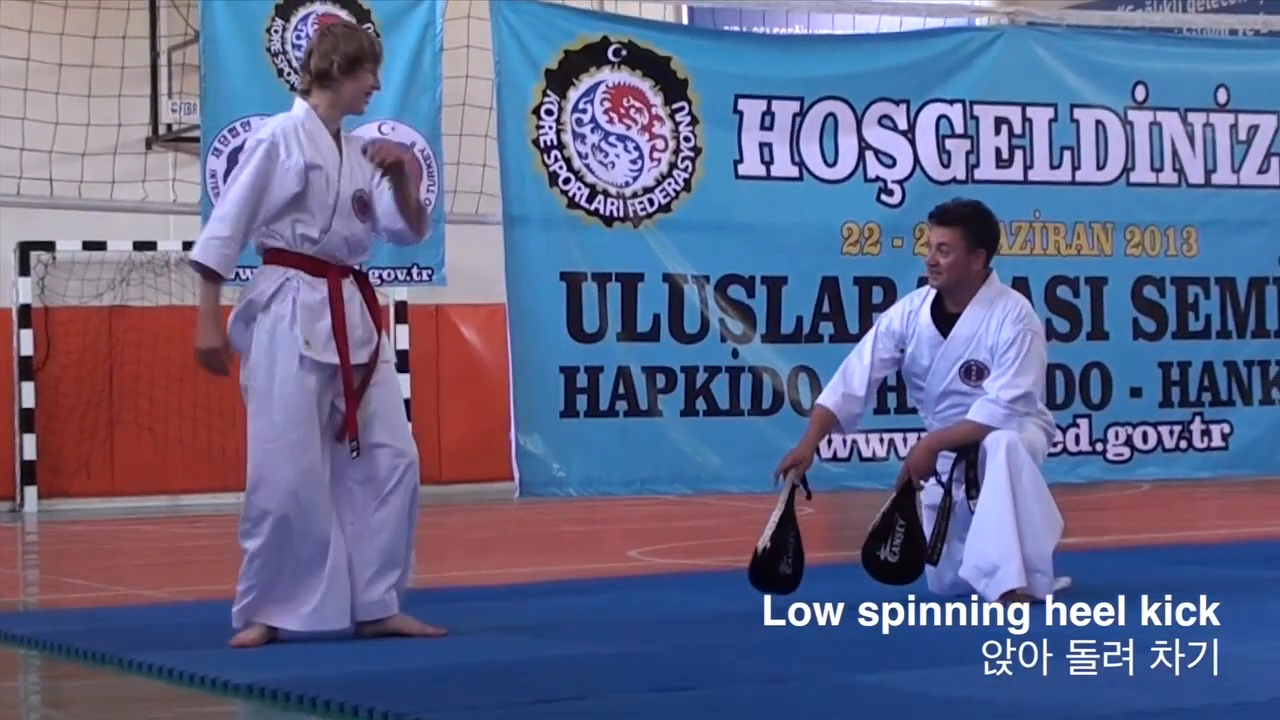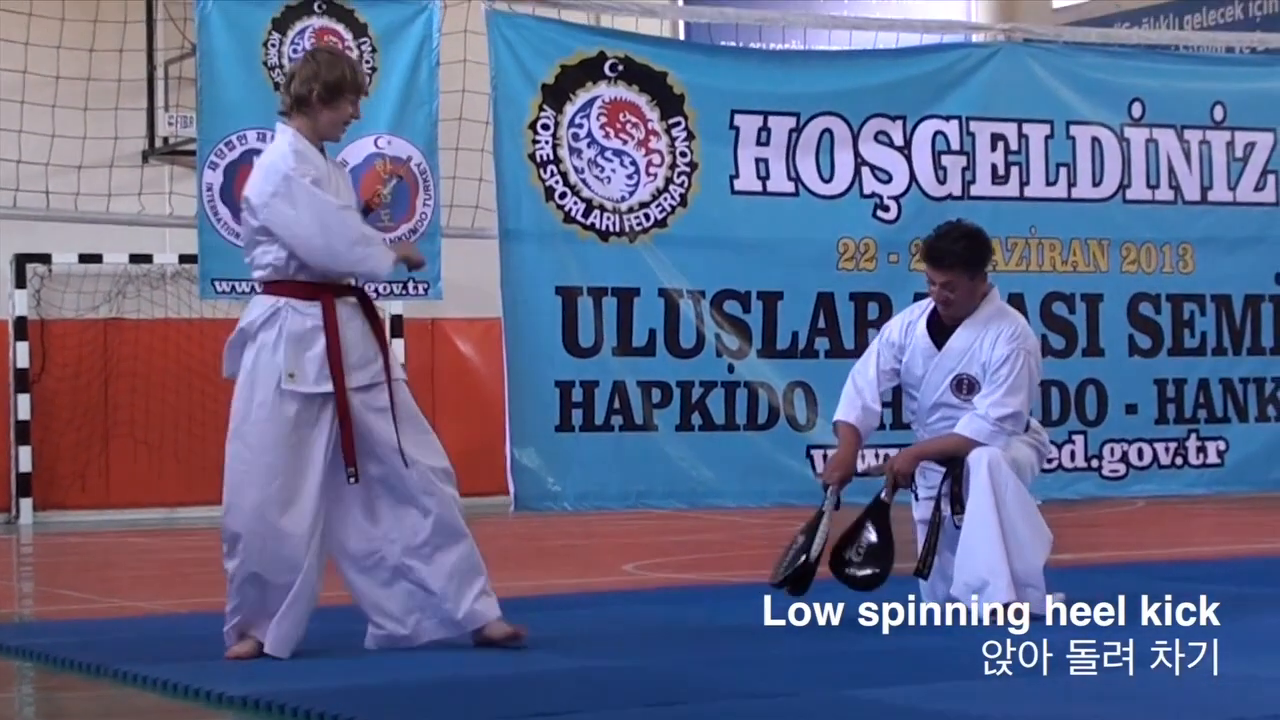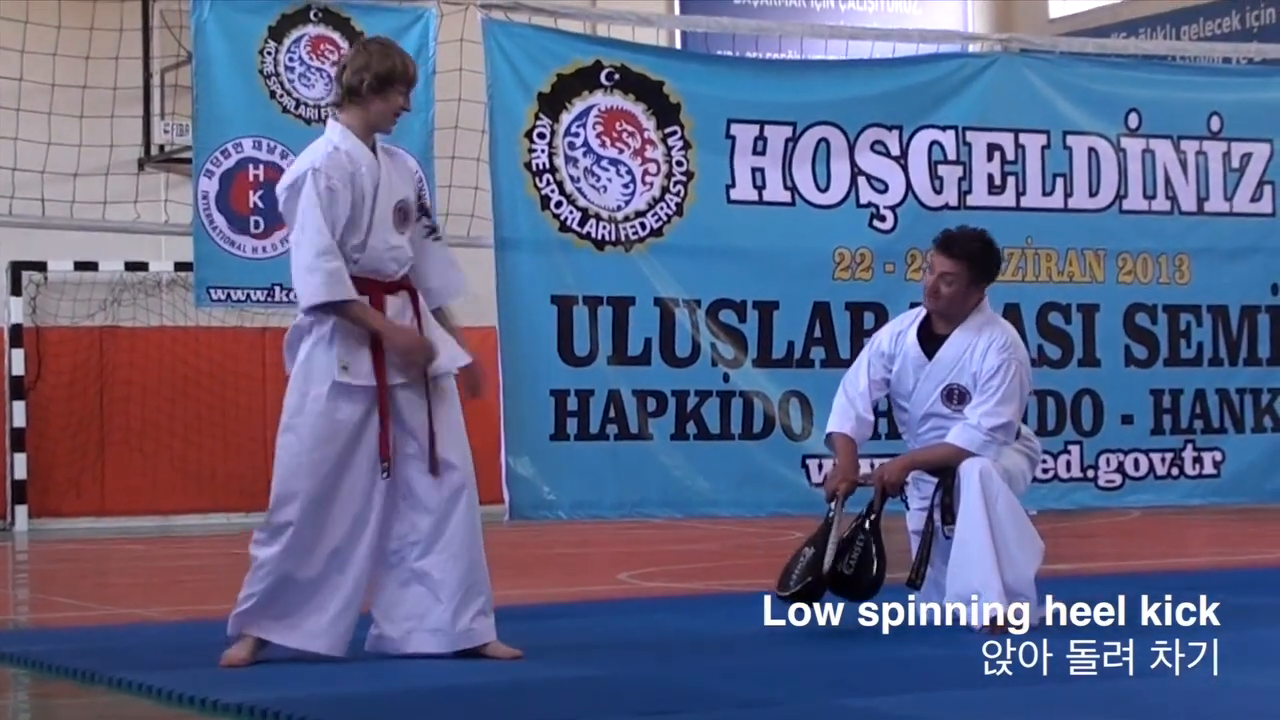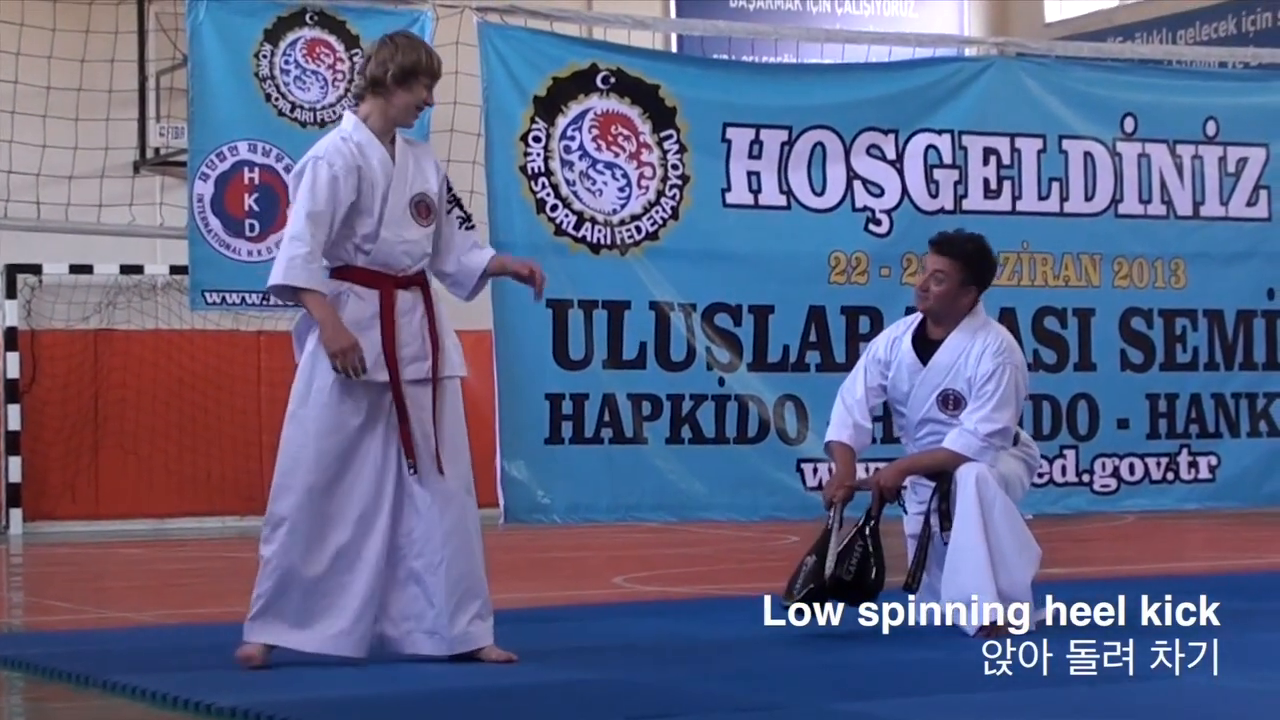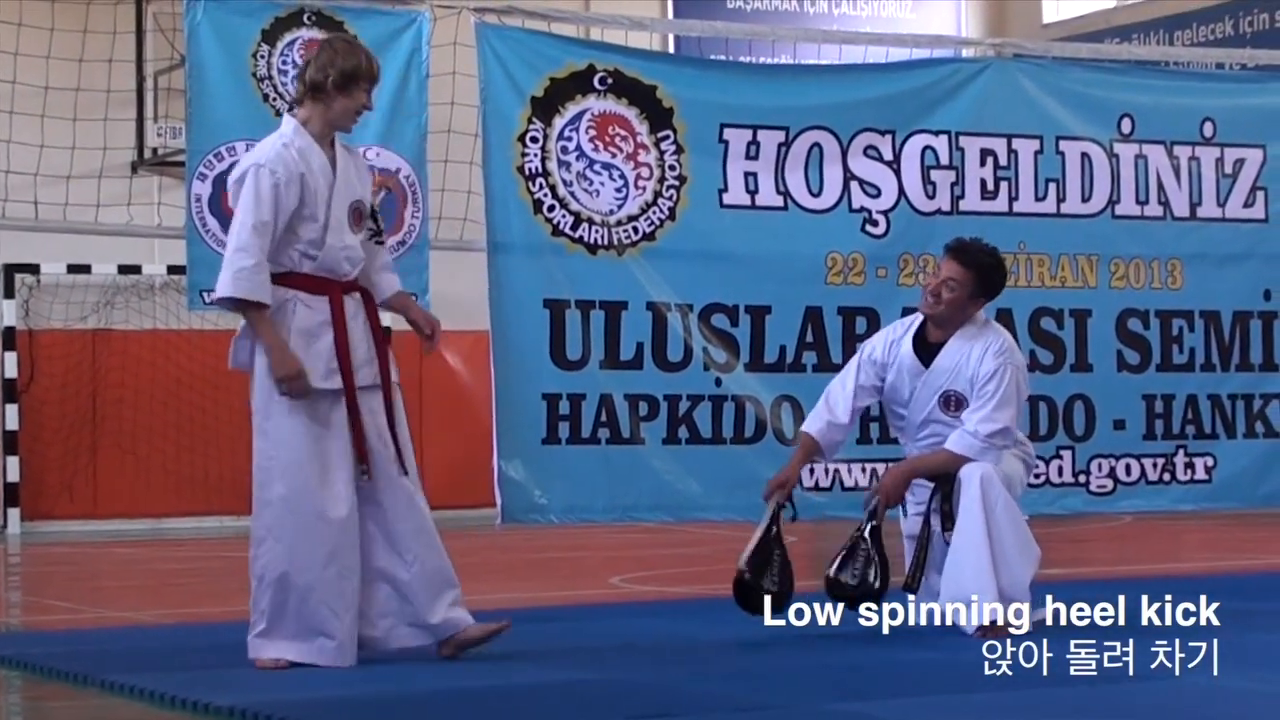
dt=0.4s
person 1, frame 1
left shoulder: (353, 152)
right shoulder: (278, 138)
left elbow: (408, 228)
right elbow: (225, 231)
left wrist: (399, 182)
right wrist: (210, 319)
left hip: (349, 313)
right hip: (288, 312)
left knee: (388, 460)
right knee: (289, 473)
left ankle: (373, 604)
right ankle: (268, 610)
person 1, frame 2
left shoulder: (324, 167)
right shoulder: (281, 171)
right elbow: (347, 249)
right wrist: (400, 254)
left hip: (347, 336)
right hip: (290, 344)
left knee: (418, 475)
right knee: (264, 497)
left ankle: (469, 612)
right ankle: (255, 626)
person 1, frame 3
left shoulder: (398, 165)
right shoulder: (324, 165)
right elbow: (317, 268)
left wrist: (448, 336)
right wrist: (383, 329)
left hip: (408, 332)
right hip: (345, 340)
left knee: (441, 481)
right knee: (309, 490)
left ankle: (459, 626)
right ankle: (257, 626)
person 1, frame 4
left shoulder: (423, 160)
right shoulder: (337, 155)
left elbow: (450, 241)
right elbow: (300, 249)
left wrist: (507, 267)
right wrist: (331, 324)
left hip: (417, 328)
right hip: (351, 328)
left knee: (439, 484)
right knee: (315, 486)
left ankle: (455, 629)
right ankle: (274, 627)
person 1, frame 5
left shoulder: (353, 165)
right shoulder: (275, 161)
right elbow: (245, 264)
left wrist: (409, 309)
right wrist: (274, 347)
left hip: (355, 335)
right hip: (295, 335)
left knee: (390, 485)
right knee: (296, 493)
left ankle: (439, 620)
right ankle: (285, 637)
person 2, frame 1
left shoulder: (1015, 315)
right shoulder: (909, 312)
left elbow: (1008, 406)
right elbow: (855, 376)
left wrist: (929, 444)
right wrist: (812, 440)
left hip: (1010, 433)
right hip: (944, 450)
left knee: (1000, 447)
right knee: (947, 582)
left ankle: (1020, 578)
person 2, frame 2
left shoulder: (1010, 335)
right shoulder: (908, 323)
left elbow: (995, 425)
right elbow: (863, 387)
left wrist: (916, 452)
right wrist: (848, 449)
left hip: (1005, 449)
right hip: (937, 470)
left knee: (983, 463)
right knee: (943, 598)
left ankle: (1013, 594)
person 2, frame 3
left shoulder: (1000, 344)
right shoulder: (898, 333)
left elbow: (985, 435)
right elbow: (853, 396)
left wrist: (906, 462)
right wrist: (846, 460)
left hip: (997, 457)
right hip: (929, 478)
left knee: (975, 473)
right knee: (939, 606)
left ankle: (1003, 603)
person 2, frame 4
left shoulder: (995, 349)
right shoulder: (895, 339)
left elbow: (981, 440)
right elbow: (852, 406)
left wrist: (902, 467)
right wrist: (844, 469)
left hip: (994, 462)
right hip: (926, 484)
left knee: (972, 479)
left ankle: (999, 604)
person 2, frame 5
left shoulder: (995, 350)
right shoulder: (892, 341)
left elbow: (983, 440)
right elbow: (837, 405)
left wrist: (903, 470)
right wrist: (794, 465)
left hip: (987, 465)
right hip: (922, 484)
left knee: (979, 478)
left ankle: (997, 606)
